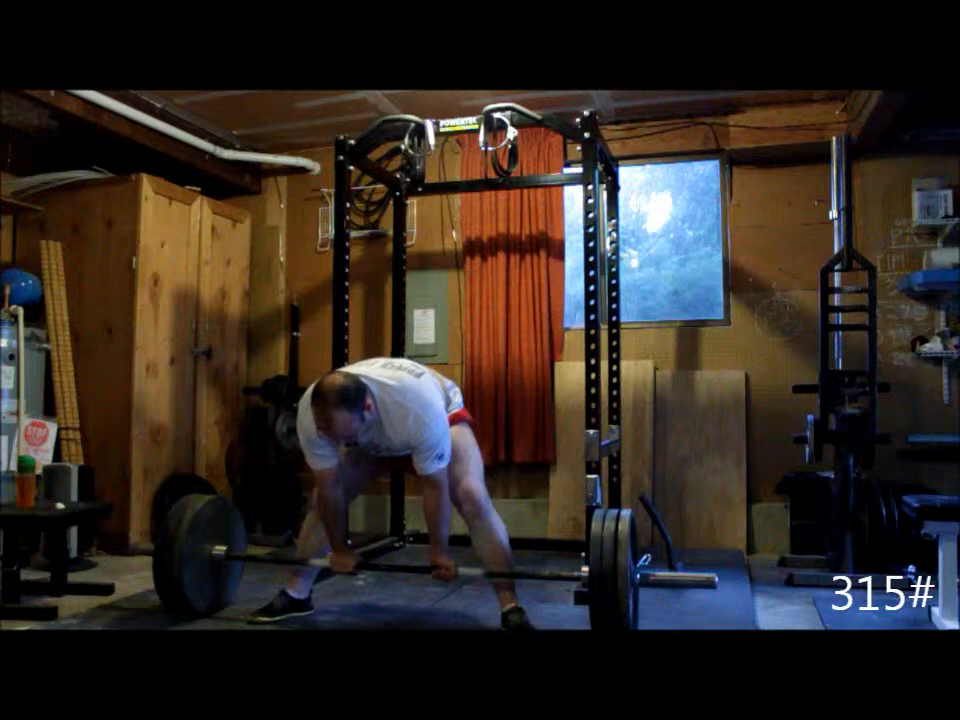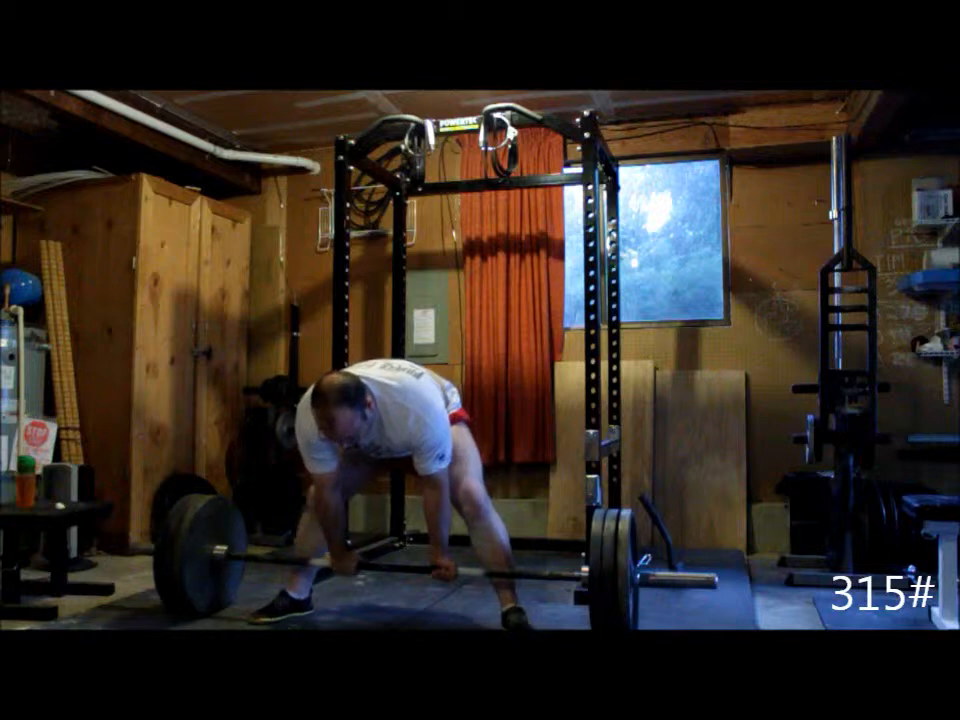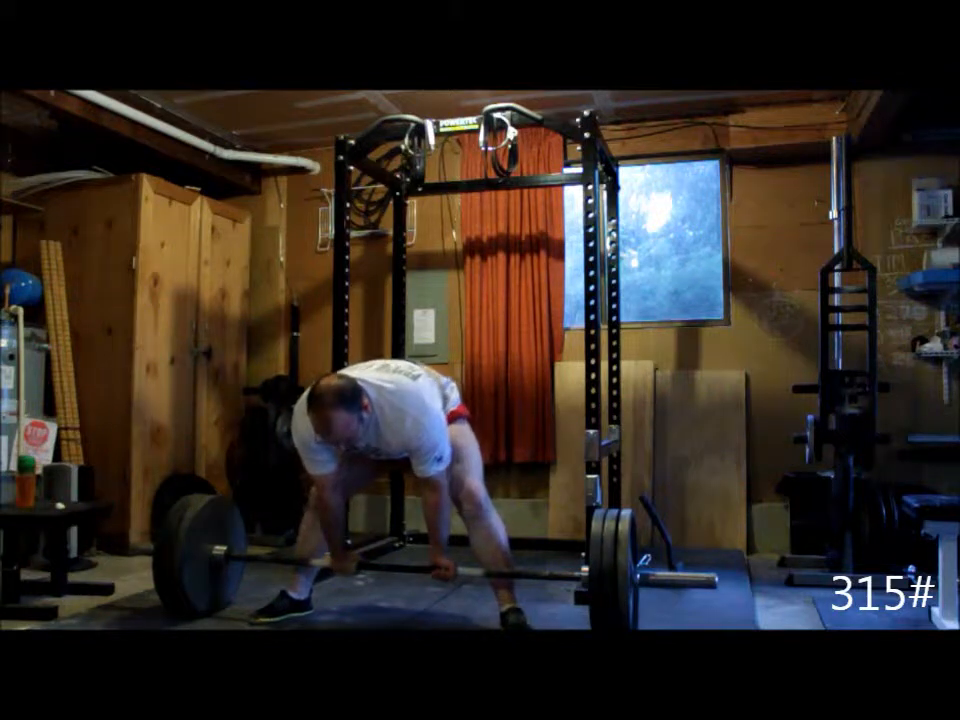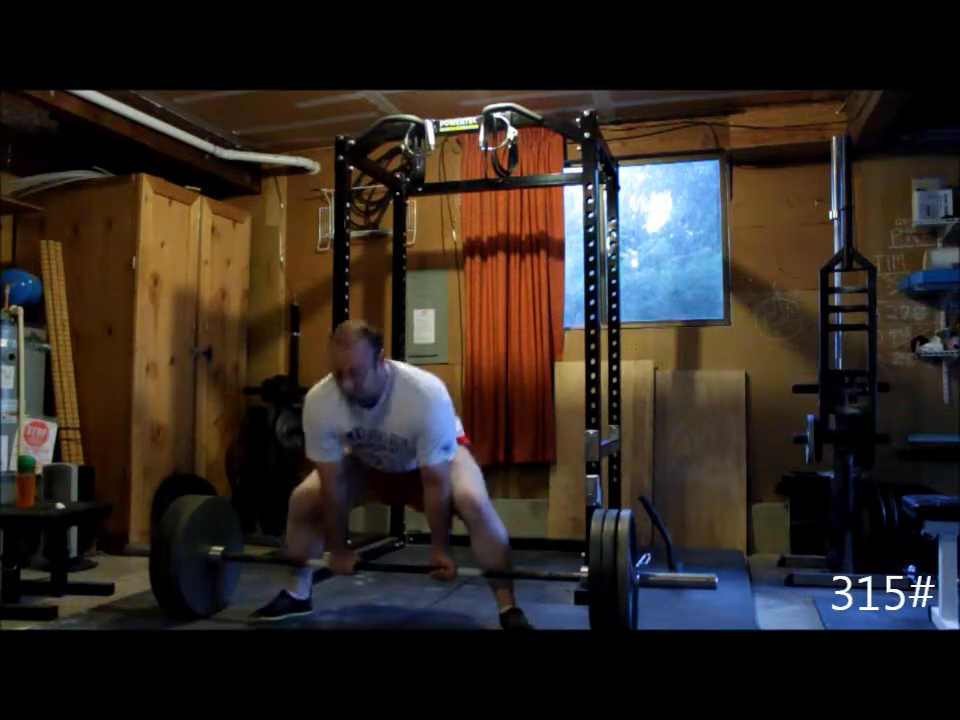
dt=0.4s
person 1, frame 1
left shoulder: (421, 410)
right shoulder: (311, 412)
left elbow: (434, 486)
right elbow: (329, 487)
left wrist: (439, 551)
right wrist: (339, 549)
left hip: (443, 413)
left knee: (473, 498)
right knee: (320, 498)
left ankle: (511, 608)
right ankle: (296, 594)
person 1, frame 2
left shoulder: (422, 412)
right shoulder: (309, 417)
left elbow: (435, 486)
right elbow: (328, 491)
left wrist: (439, 552)
right wrist: (338, 552)
left hip: (442, 414)
left knee: (473, 499)
right knee: (317, 498)
left ankle: (511, 608)
right ankle: (296, 594)
person 1, frame 3
left shoulder: (419, 415)
right shoulder: (306, 420)
left elbow: (434, 488)
right elbow: (328, 492)
left wrist: (438, 551)
right wrist: (338, 552)
left hip: (441, 409)
left knee: (473, 498)
right knee: (317, 498)
left ankle: (510, 608)
right ankle: (297, 594)
person 1, frame 4
left shoulder: (427, 396)
right shoulder: (318, 402)
left elbow: (435, 482)
right elbow: (333, 482)
left wrist: (440, 549)
right wrist: (338, 548)
left hip: (438, 451)
right hip: (370, 465)
left knee: (474, 503)
right knee: (302, 502)
left ankle: (509, 609)
right ankle: (297, 594)
